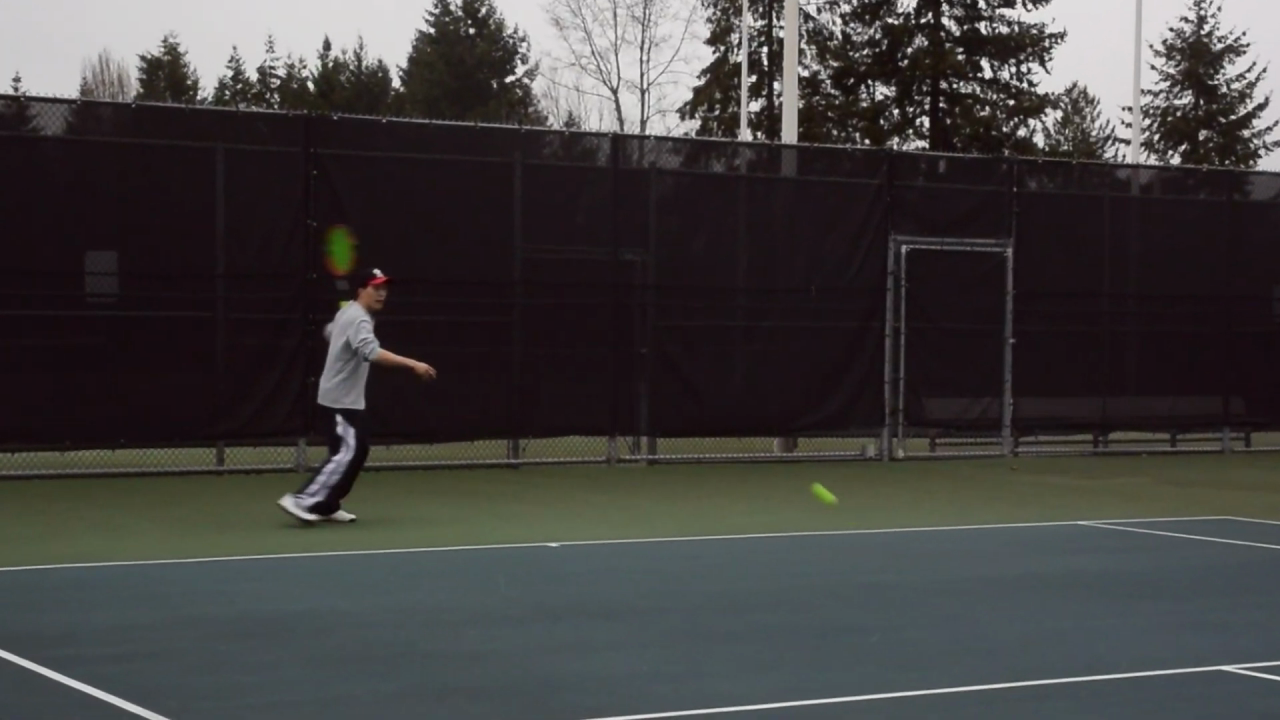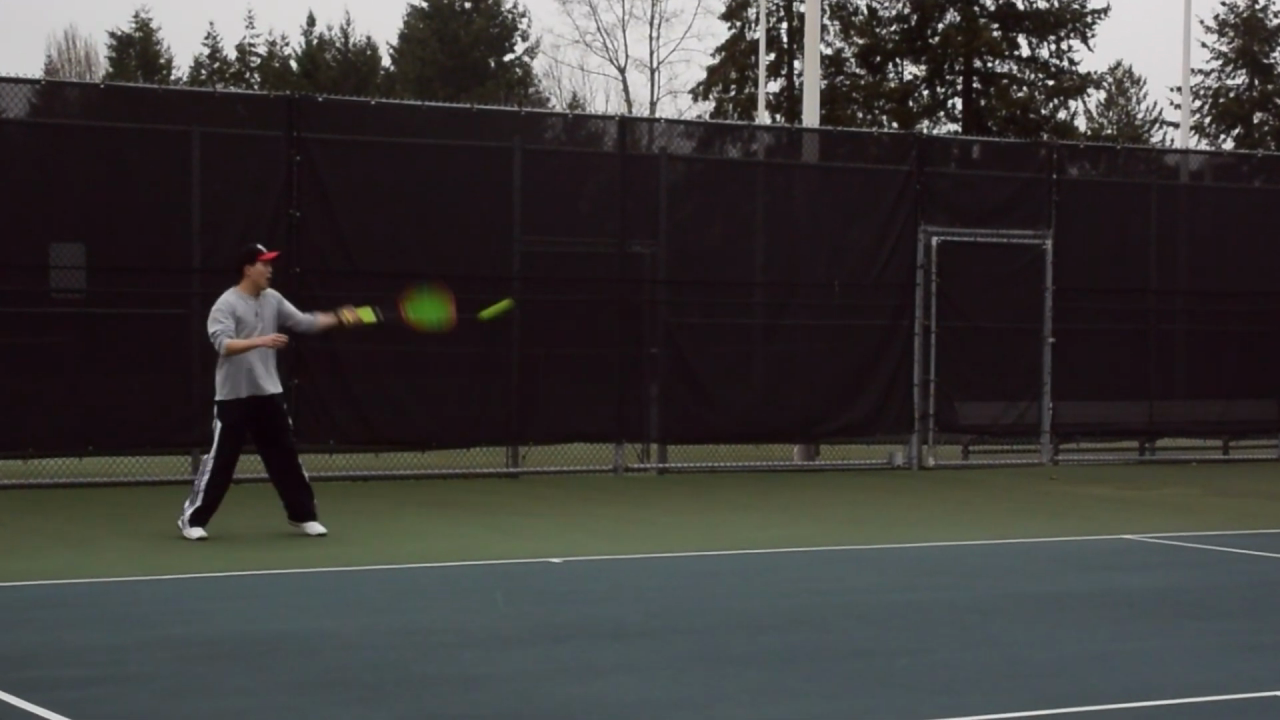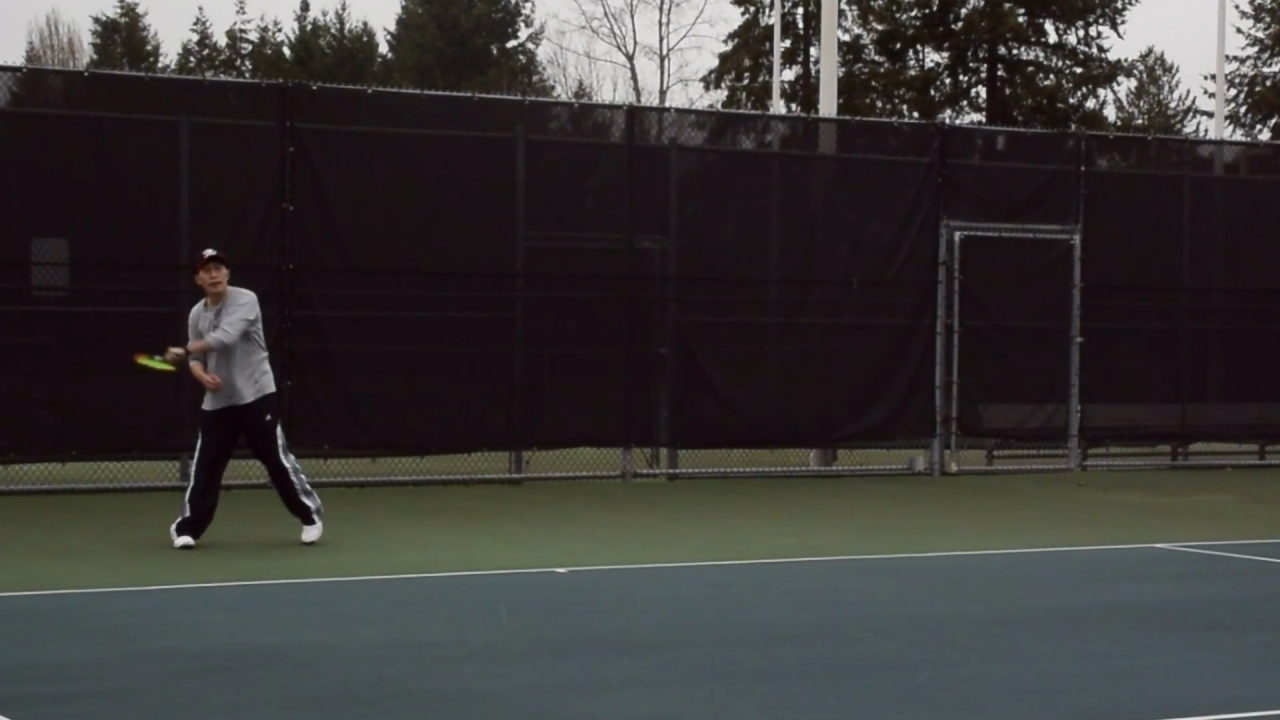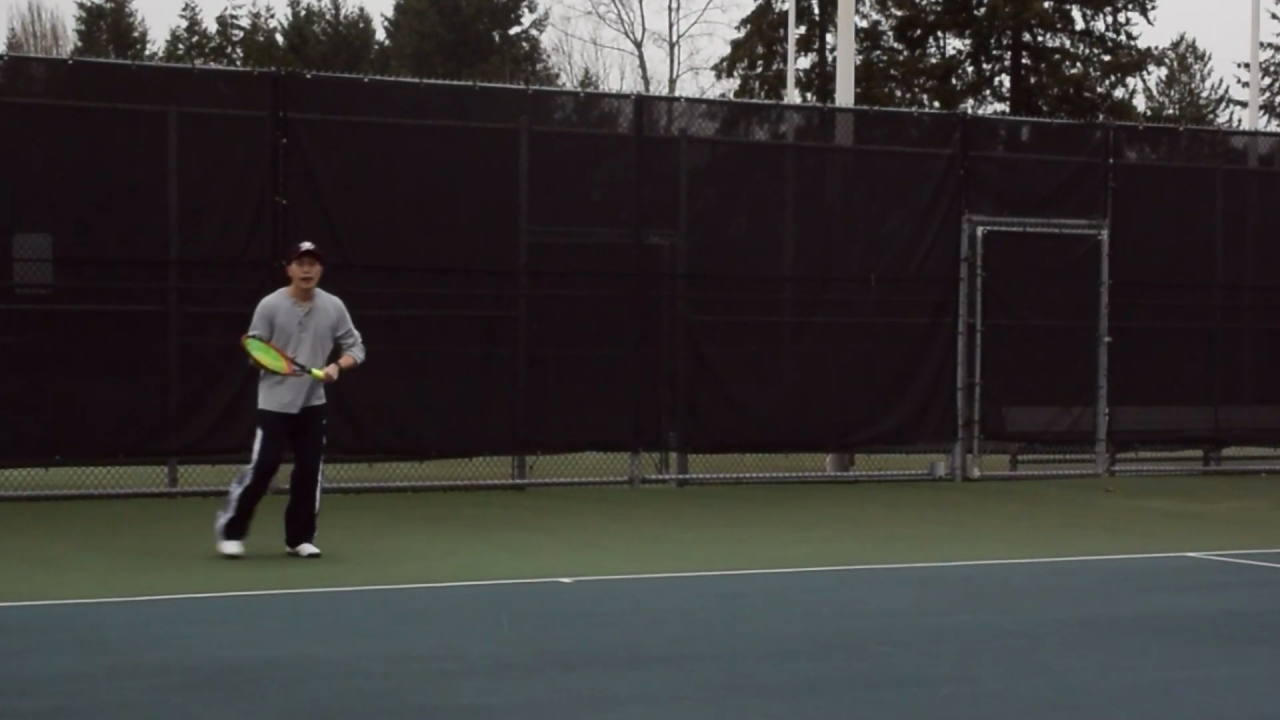
dt=1s
person 1, frame 1
left shoulder: (348, 312)
right shoulder: (358, 319)
left elbow: (331, 332)
right elbow: (372, 352)
right wrist: (414, 365)
left hip: (348, 400)
right hip: (340, 401)
left knee: (357, 453)
right knee: (345, 455)
left ankle: (325, 507)
right ankle: (301, 502)
person 1, frame 2
left shoulder: (273, 300)
right shoulder: (226, 304)
left elbow: (303, 322)
right elbow: (223, 344)
left wrist: (336, 318)
right wrist: (260, 341)
left hip: (269, 393)
right hip: (233, 395)
left knee: (285, 454)
right knee: (221, 458)
left ankle: (303, 515)
right ankle: (193, 519)
person 1, frame 3
left shoulder: (245, 299)
right shoulder: (196, 314)
left elbow: (225, 337)
right elbow: (200, 359)
left wrist: (184, 352)
right wrist: (203, 376)
left hip: (257, 396)
right hip: (217, 402)
left knee: (277, 459)
right knee: (206, 465)
left ankle: (310, 515)
right ankle: (187, 527)
person 1, frame 4
left shoulder: (333, 306)
right shoulder: (270, 305)
left elbow: (356, 348)
left wrist: (338, 366)
left hip: (313, 402)
right hip: (275, 402)
left knee: (310, 471)
right knee: (262, 465)
left ankle: (300, 538)
right ankle: (230, 531)
